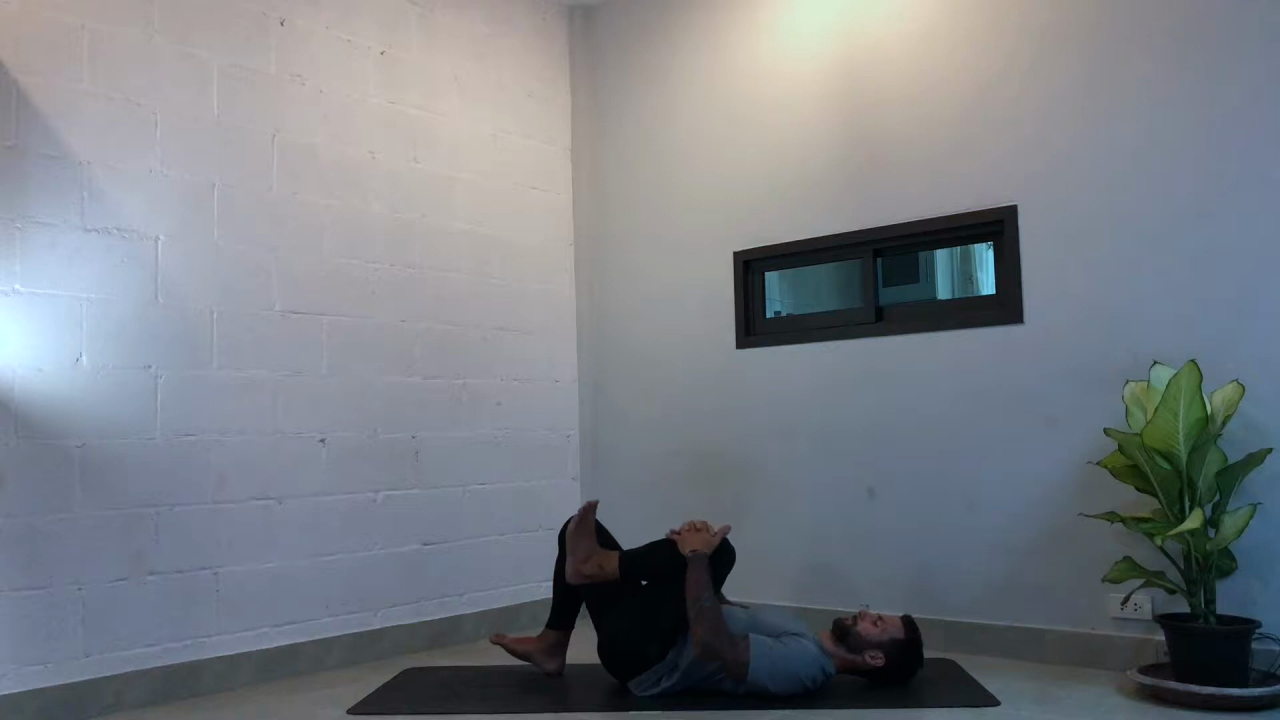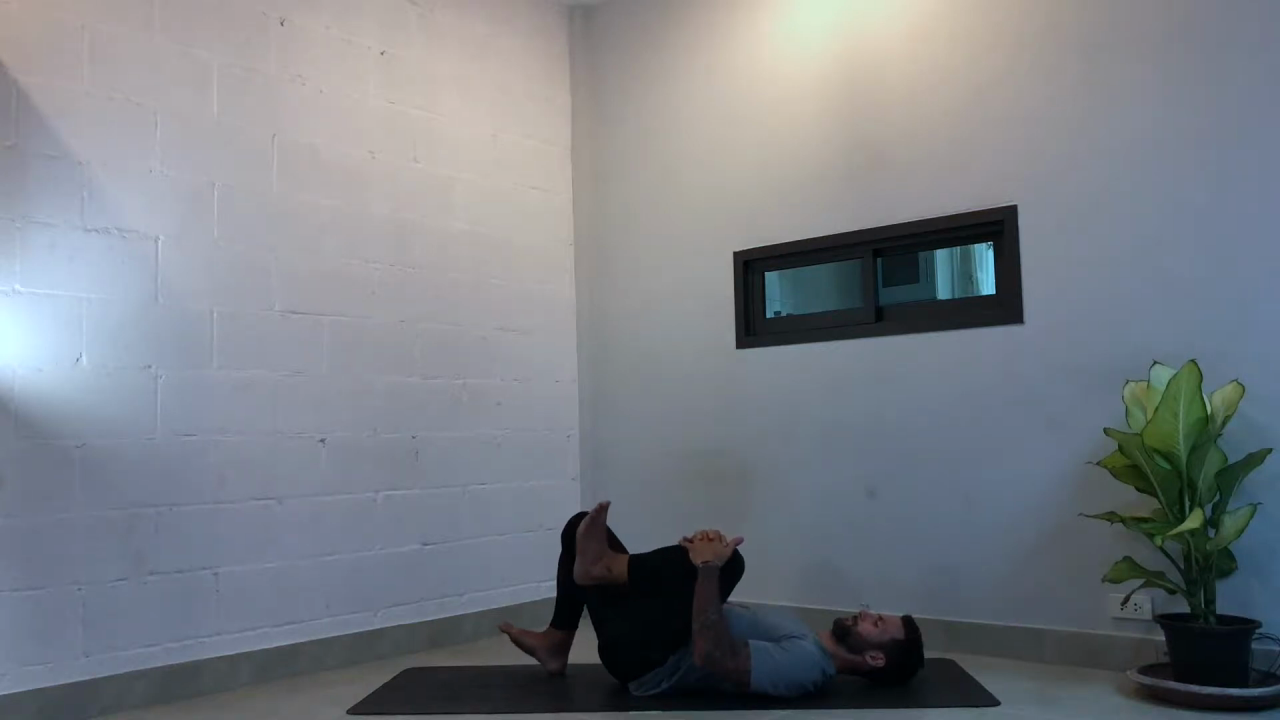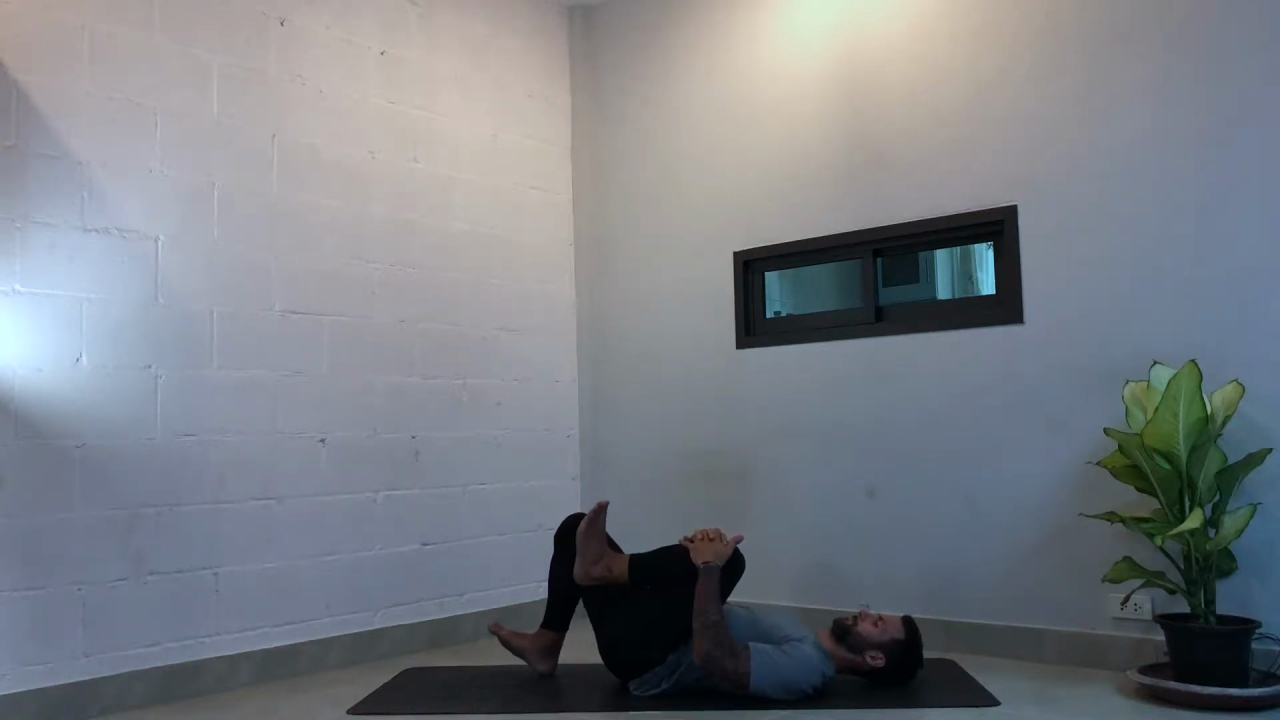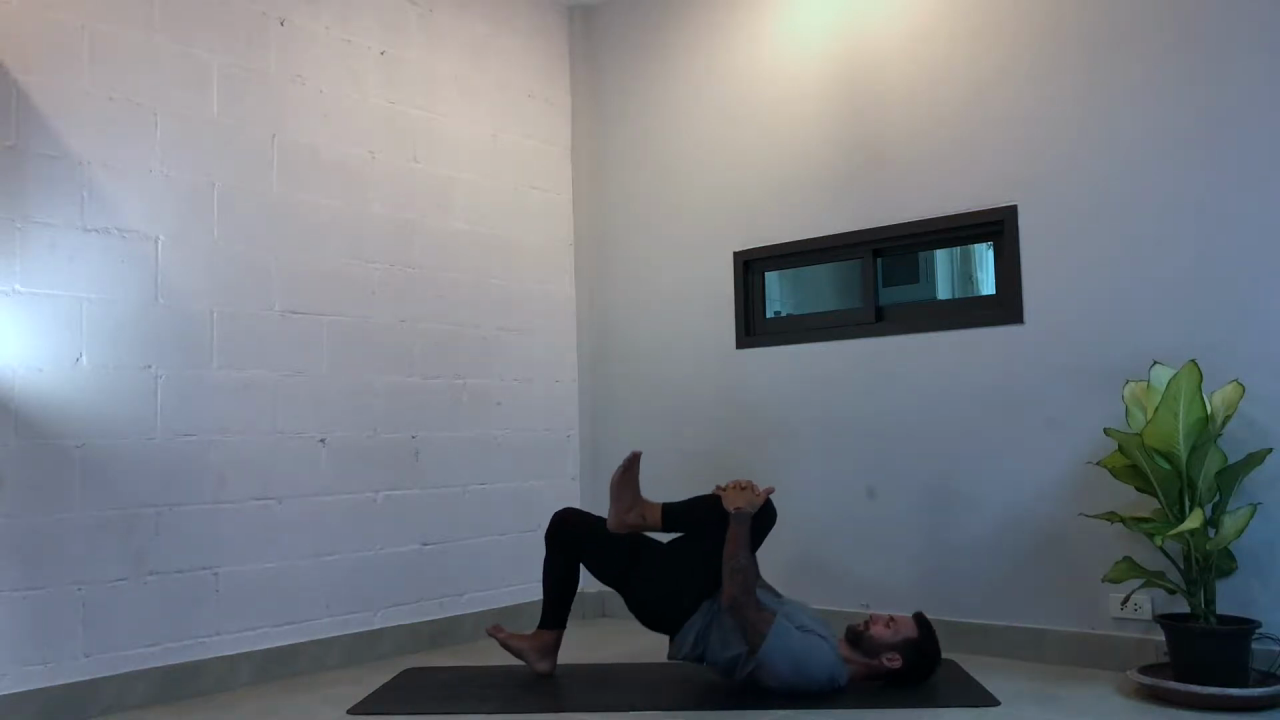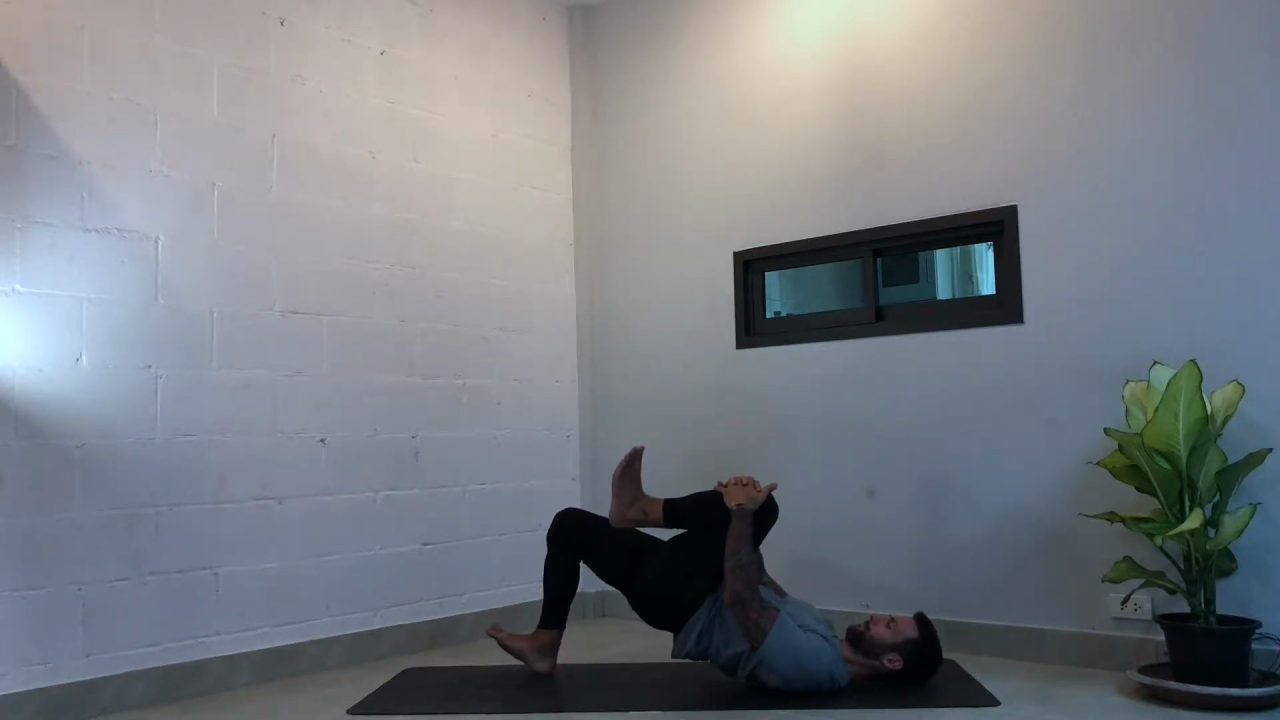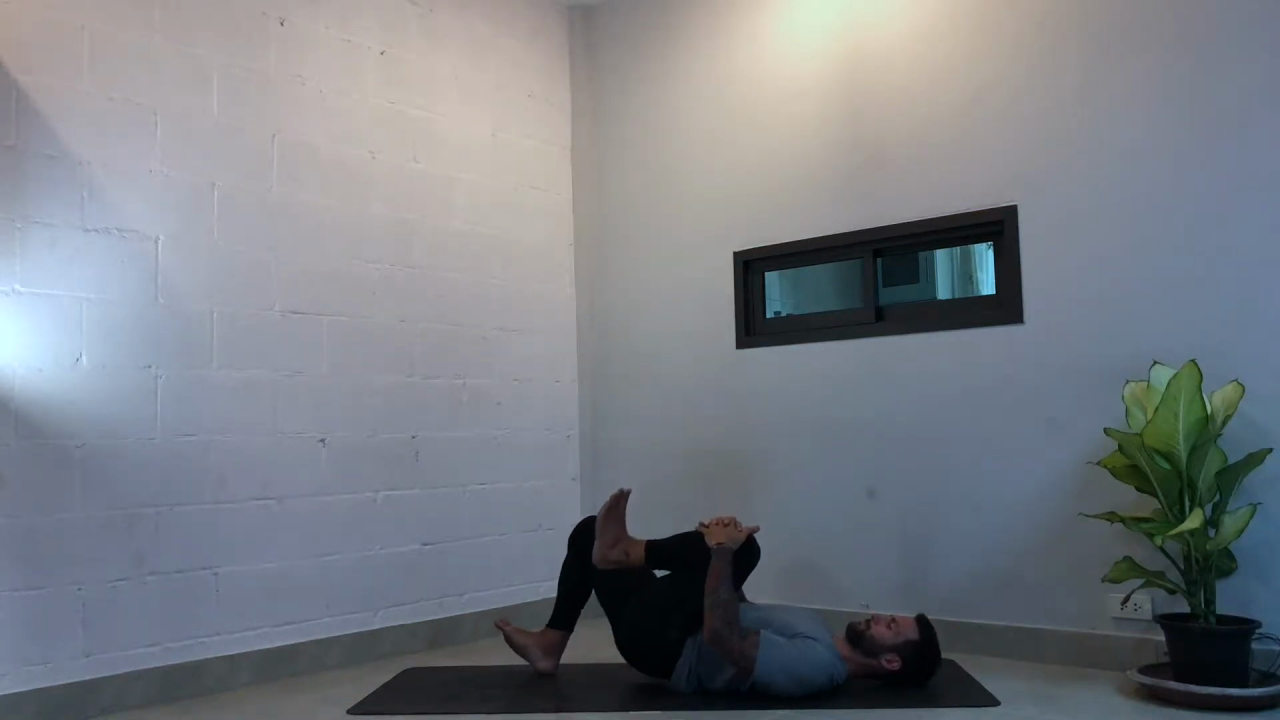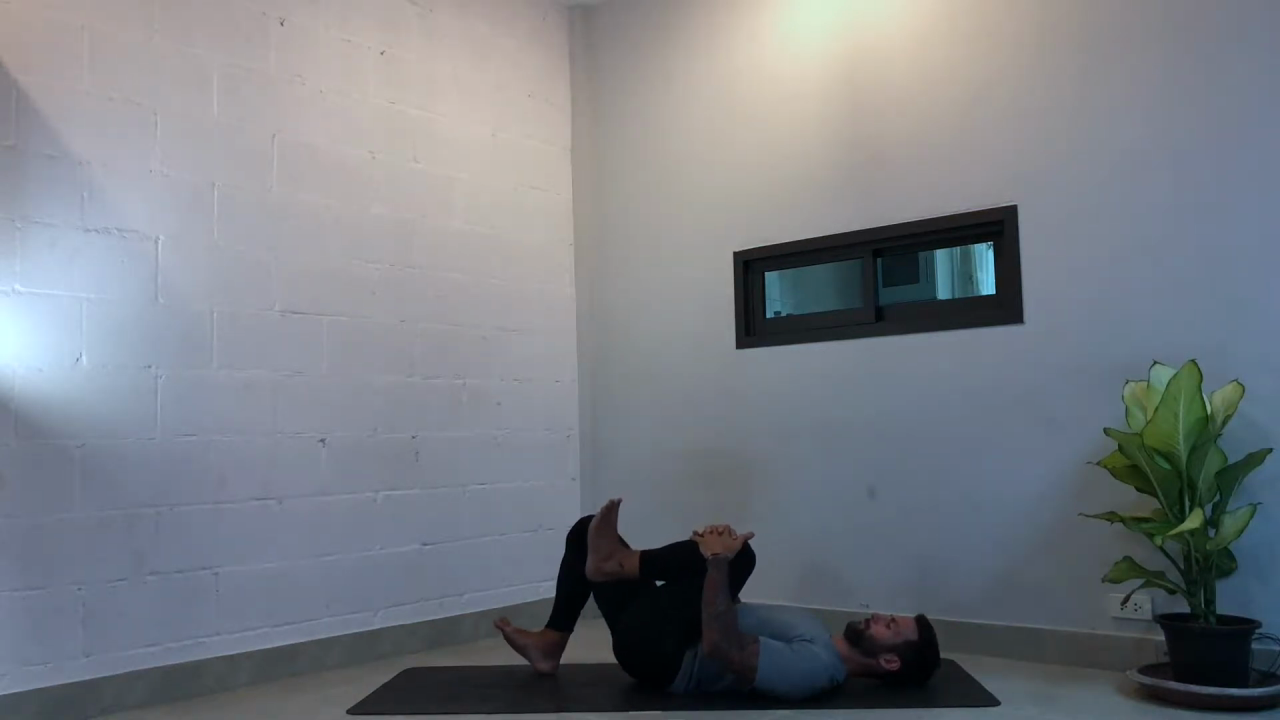
dt=0.7s
person 1, frame 1
left shoulder: (803, 663)
right shoulder: (800, 636)
left elbow: (710, 643)
right elbow: (721, 609)
left wrist: (697, 558)
right wrist: (695, 557)
left hip: (641, 659)
right hip: (649, 633)
left knee: (718, 552)
right knee: (579, 532)
left ankle: (594, 565)
right ankle: (551, 645)
person 1, frame 2
left shoulder: (805, 664)
right shoulder: (801, 639)
left elbow: (711, 655)
right elbow: (716, 620)
left wrist: (706, 567)
right wrist: (704, 562)
left hip: (639, 656)
right hip: (644, 633)
left knee: (726, 563)
right knee: (581, 525)
left ankle: (605, 566)
right ankle: (556, 643)
person 1, frame 3
left shoulder: (806, 667)
right shoulder: (802, 641)
left elbow: (711, 656)
right elbow: (715, 619)
left wrist: (709, 568)
right wrist: (709, 561)
left hip: (638, 653)
right hip: (647, 630)
left knee: (726, 563)
right knee: (575, 528)
left ankle: (606, 567)
right ankle: (546, 645)
person 1, frame 4
left shoulder: (815, 666)
right shoulder: (822, 643)
left elbow: (738, 602)
right elbow: (757, 590)
left wrist: (739, 518)
right wrist: (741, 516)
left hip: (674, 603)
right hip: (683, 594)
left knee: (758, 511)
right knee: (565, 524)
left ankle: (636, 514)
right ankle: (545, 645)
person 1, frame 5
left shoulder: (817, 665)
right shoulder: (825, 642)
left elbow: (740, 598)
right elbow: (761, 584)
left wrist: (741, 514)
right wrist: (744, 513)
left hip: (677, 600)
right hip: (689, 592)
left knee: (759, 508)
right knee: (567, 525)
left ankle: (638, 510)
right ankle: (546, 645)
person 1, frame 6
left shoulder: (816, 666)
right shoulder: (818, 638)
left elbow: (720, 634)
right elbow: (733, 609)
left wrist: (721, 552)
right wrist: (723, 549)
left hip: (660, 643)
right hip: (667, 630)
left knee: (743, 548)
right knee: (588, 531)
left ankle: (623, 551)
right ankle: (550, 646)
person 1, frame 7
left shoulder: (816, 667)
right shoulder: (816, 639)
left elbow: (720, 647)
left wrist: (717, 562)
right wrist: (718, 558)
left hip: (658, 652)
right hip: (666, 633)
left knee: (737, 557)
right knee: (585, 531)
left ankle: (617, 563)
right ankle: (550, 646)
